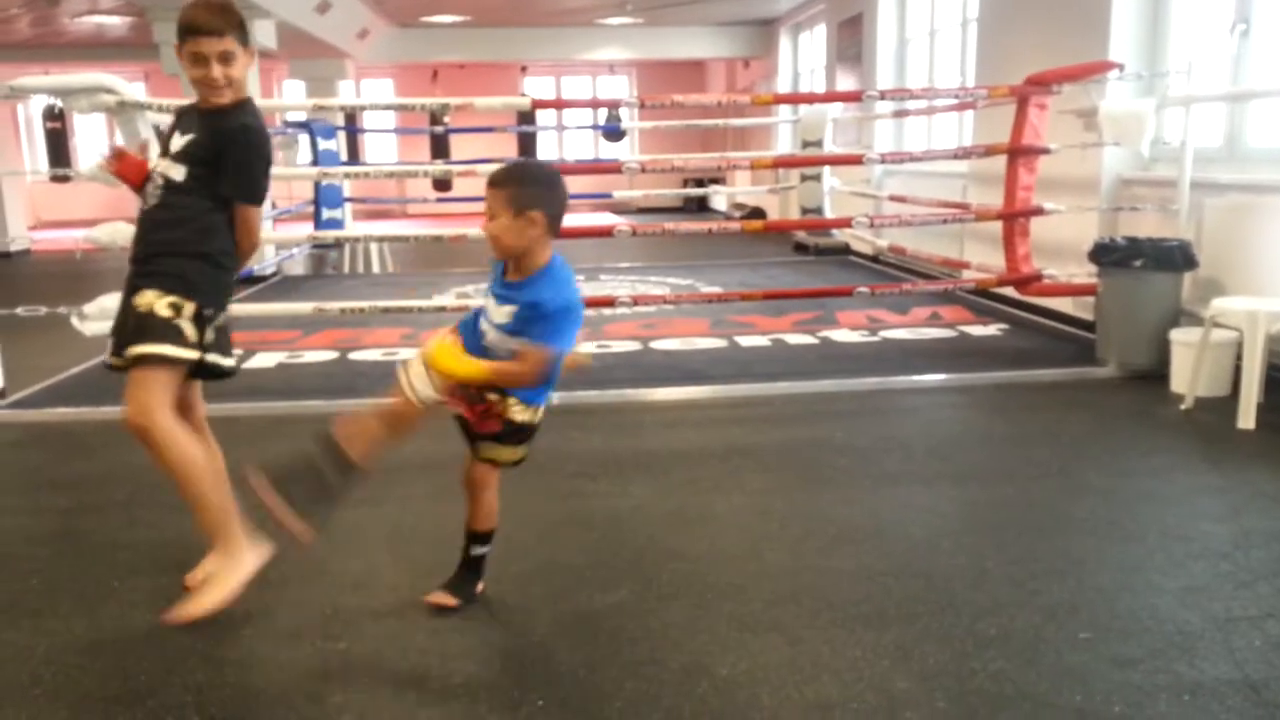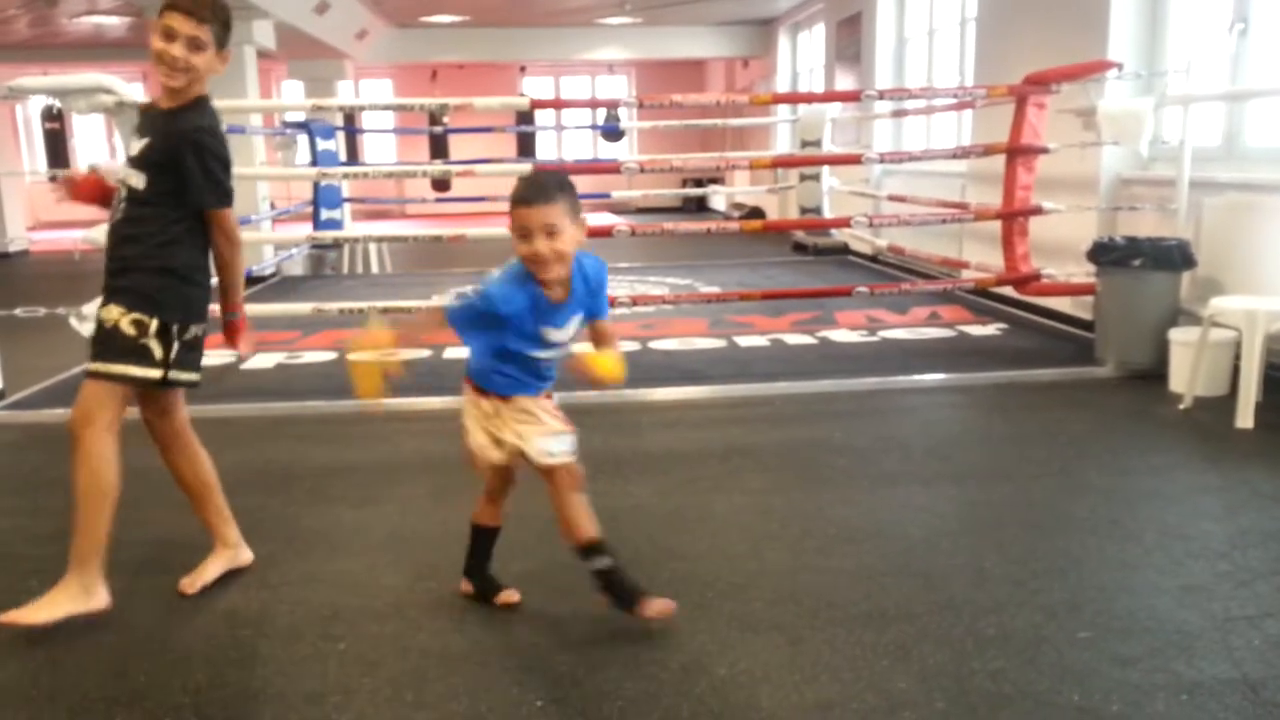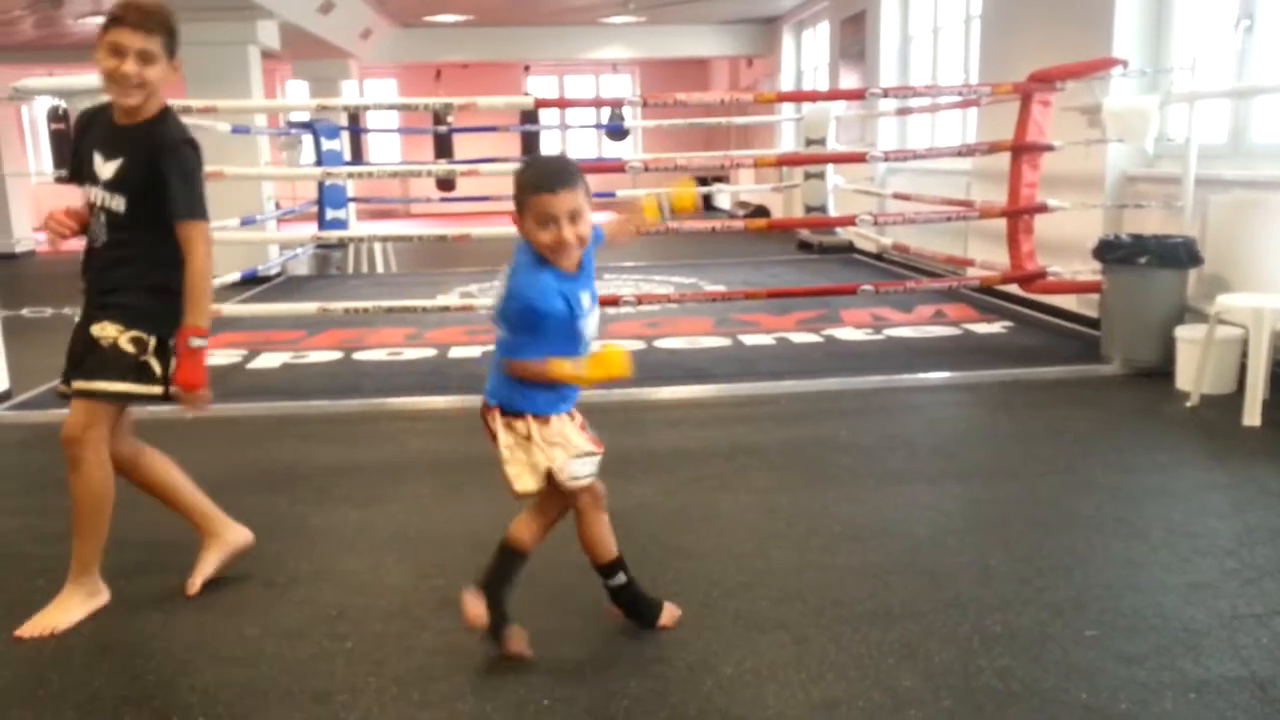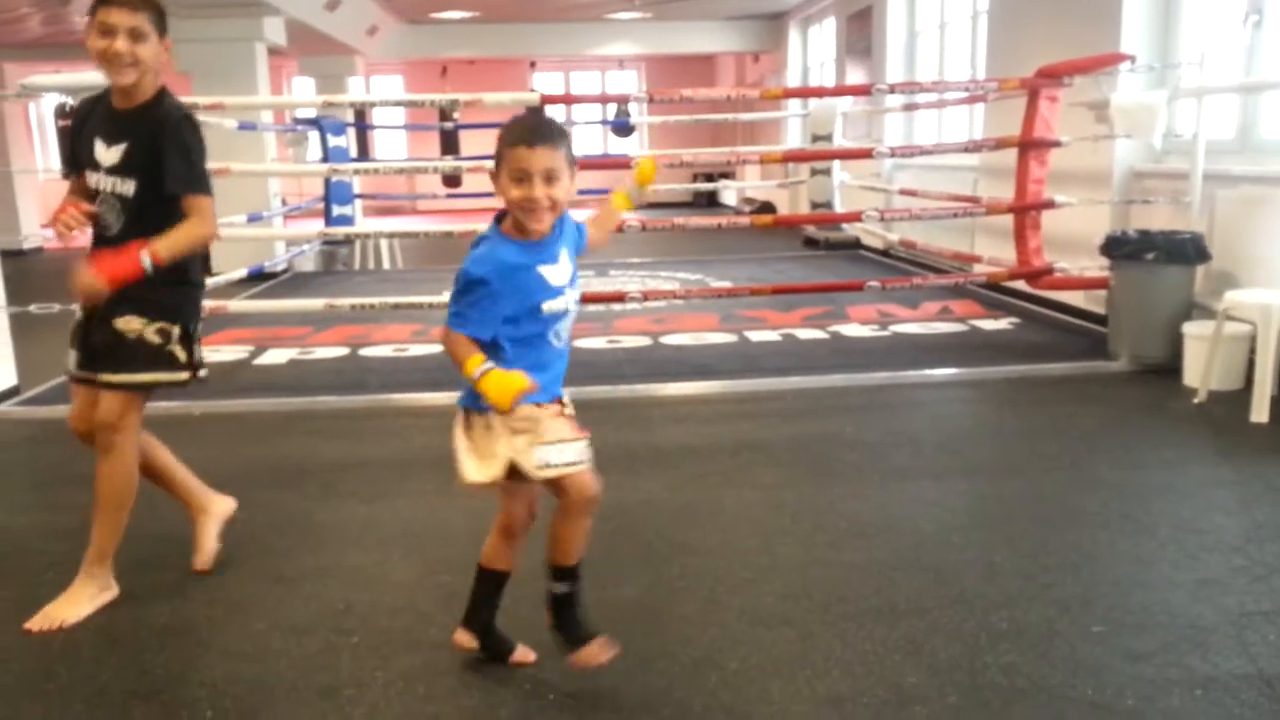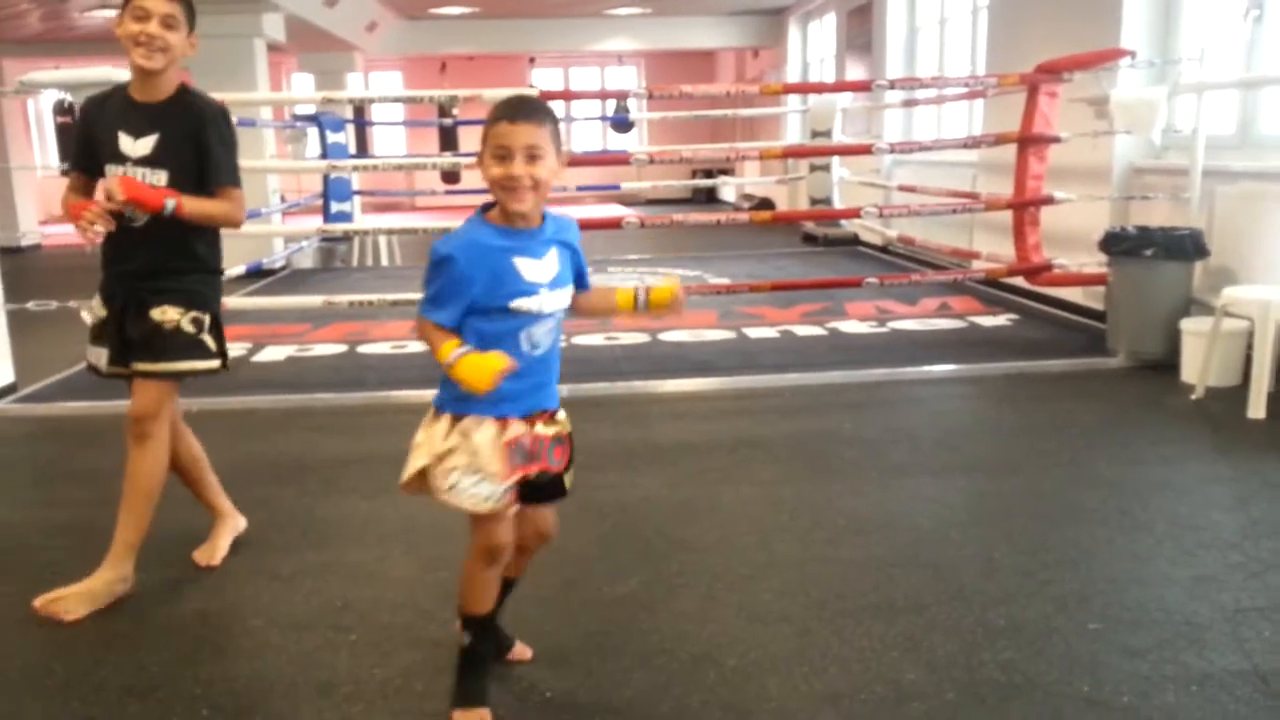
dt=0.2s
person 1, frame 1
left shoulder: (241, 128)
right shoulder: (185, 115)
left elbow: (244, 232)
left wrist: (205, 283)
right wrist: (136, 176)
left hip: (184, 281)
right hip: (149, 278)
left knee: (147, 410)
right knee: (182, 413)
left ankle: (236, 545)
right ankle: (226, 540)
person 1, frame 2
left shoulder: (195, 132)
right shoulder: (151, 115)
left elbow: (225, 232)
left wrist: (233, 315)
right wrist: (102, 193)
left hip: (156, 294)
right hip: (135, 291)
left knee: (91, 421)
right knee: (166, 421)
left ankle: (85, 582)
right ankle: (228, 543)
person 1, frame 3
left shoulder: (170, 146)
right shoulder: (89, 125)
left elbow: (196, 250)
left wrist: (191, 344)
right wrist: (69, 221)
left hip: (145, 309)
right hip: (105, 305)
left knee: (82, 433)
right knee: (108, 441)
left ankle: (84, 583)
right ankle: (219, 529)
person 1, frame 4
left shoulder: (174, 123)
right shoulder: (86, 115)
left elbow: (201, 223)
left wrist: (127, 263)
right wrist: (68, 212)
left hip: (157, 293)
right hip: (106, 292)
left knee: (115, 423)
right knee: (88, 422)
left ankle: (96, 576)
right ankle: (206, 501)
person 1, frame 5
left shoulder: (204, 116)
right shoulder: (98, 111)
left elbow: (233, 210)
right elbow: (75, 193)
left wrist: (160, 199)
right wrist: (84, 212)
left hip: (180, 283)
right hip: (121, 283)
left knee: (147, 416)
right knee: (159, 415)
left ankle: (116, 569)
right ankle: (225, 515)
person 2, frame 1
left shoulder: (558, 297)
right shoulder: (510, 263)
left elbow: (529, 371)
left wrist: (468, 370)
left hip: (512, 399)
right hip: (460, 358)
left knee: (482, 480)
right knee: (391, 416)
left ankle: (470, 576)
right ankle: (306, 488)
person 2, frame 2
left shoulder: (590, 273)
right shoulder: (504, 296)
left elbow: (603, 331)
right elbow: (438, 320)
right wrist: (385, 344)
left hip: (537, 391)
right hip: (502, 396)
left knee: (499, 481)
right knee: (568, 480)
left ankle: (477, 574)
right ankle: (615, 586)
person 2, frame 3
left shoulder: (573, 252)
right shoulder: (533, 294)
left elbow: (608, 230)
right elbow: (515, 363)
right wrist: (584, 371)
left hip: (547, 408)
right hip: (532, 411)
left knee: (551, 502)
right knee: (588, 497)
left ankle: (489, 597)
right ankle: (629, 597)
person 2, frame 4
left shoulder: (558, 225)
right shoulder: (489, 266)
left elbow: (587, 238)
right elbow: (456, 337)
left wrist: (630, 193)
right wrist: (485, 377)
left hip: (541, 400)
right hip: (508, 406)
left knee: (516, 513)
right knee: (582, 493)
left ankle: (478, 625)
right ankle: (565, 611)
person 2, frame 5
left shoulder: (562, 232)
right shoulder: (461, 250)
right elbow: (430, 324)
left wrist: (642, 299)
right wrist: (461, 360)
left hip: (538, 413)
right hip: (478, 418)
left knee: (538, 528)
right knee: (493, 540)
left ankle: (483, 627)
right ankle: (472, 668)
